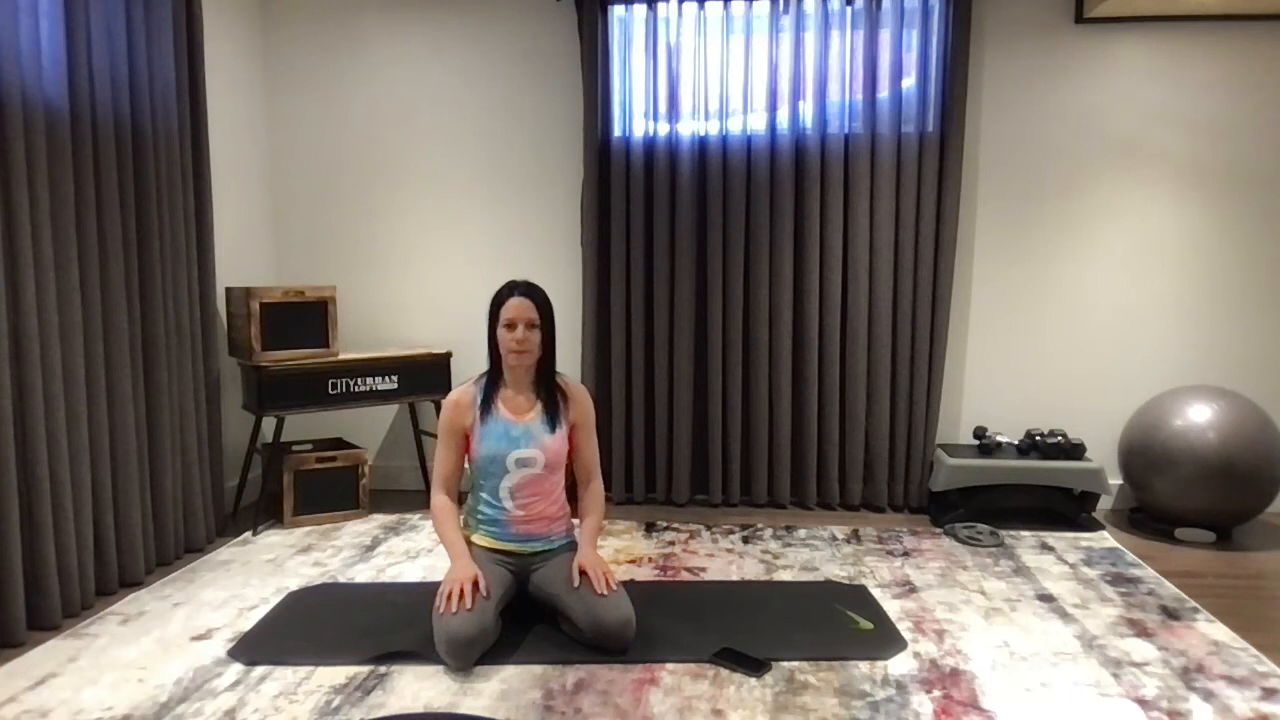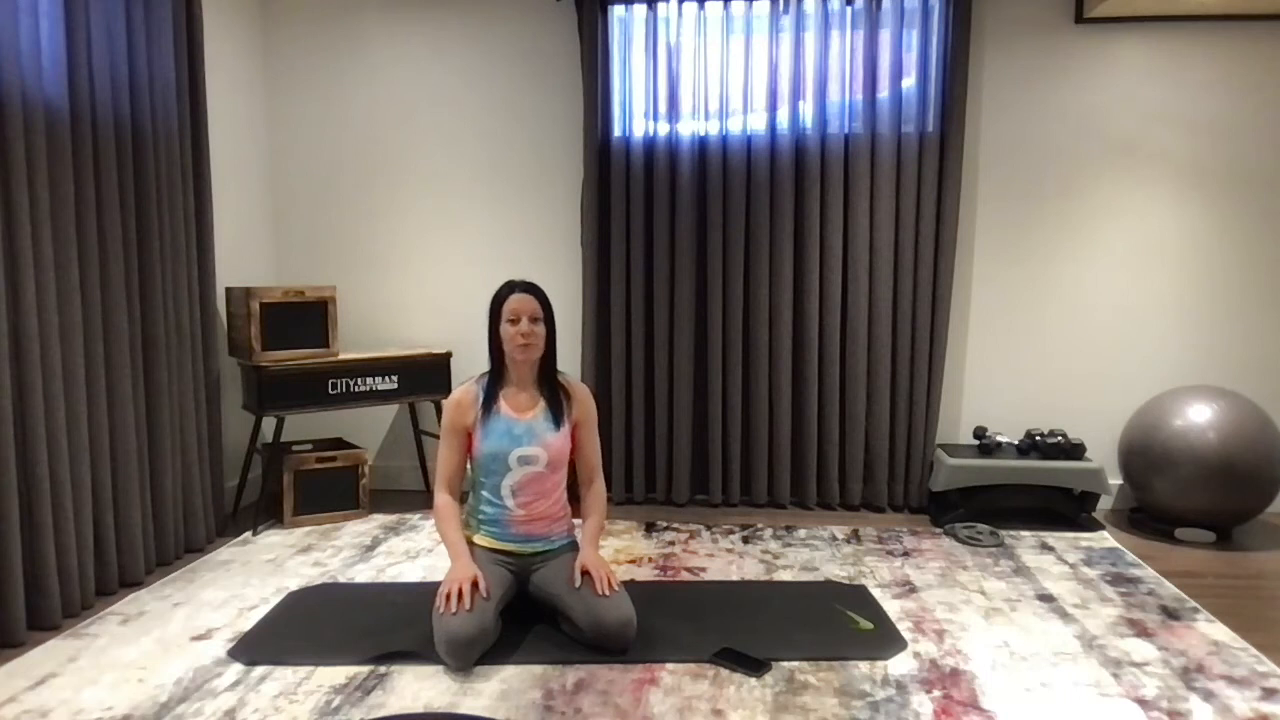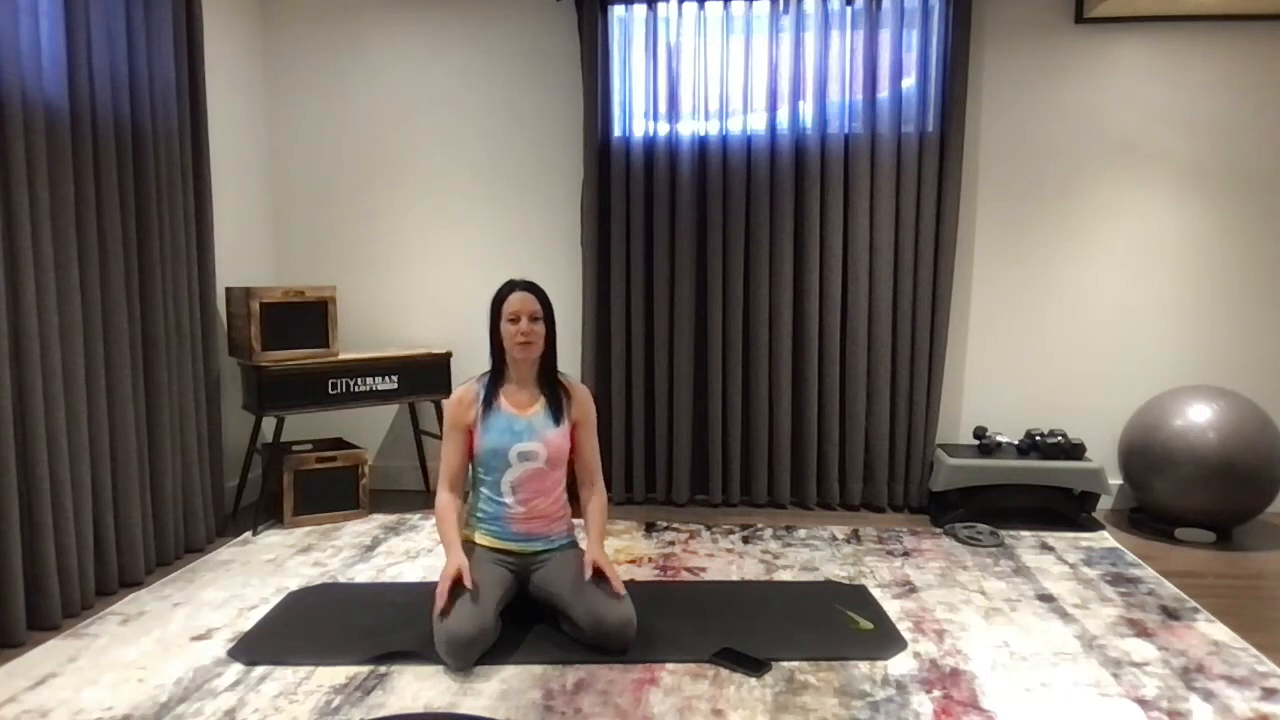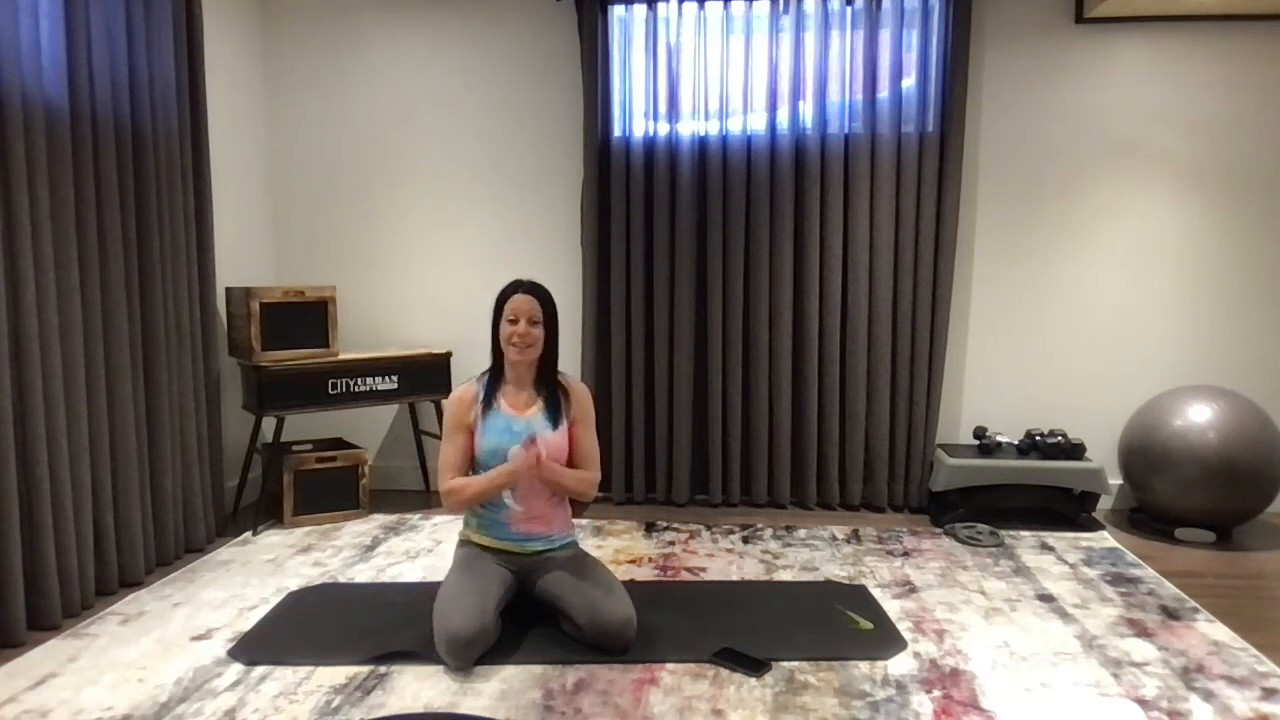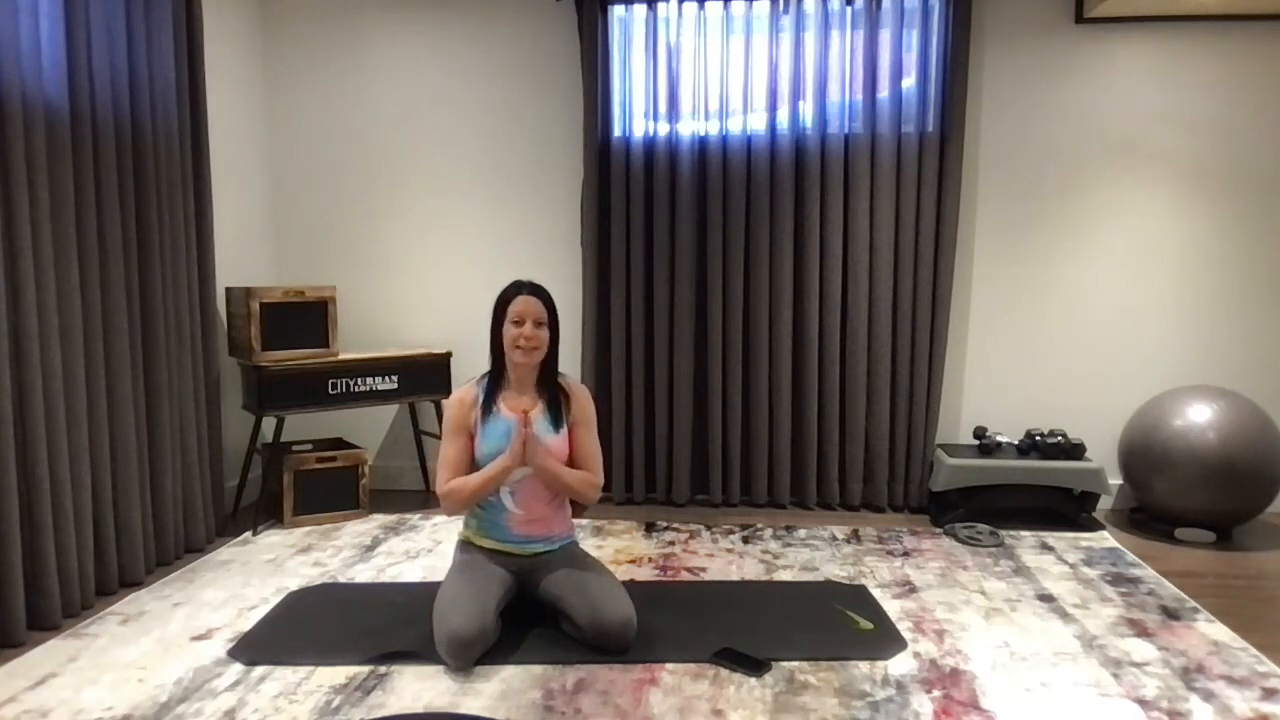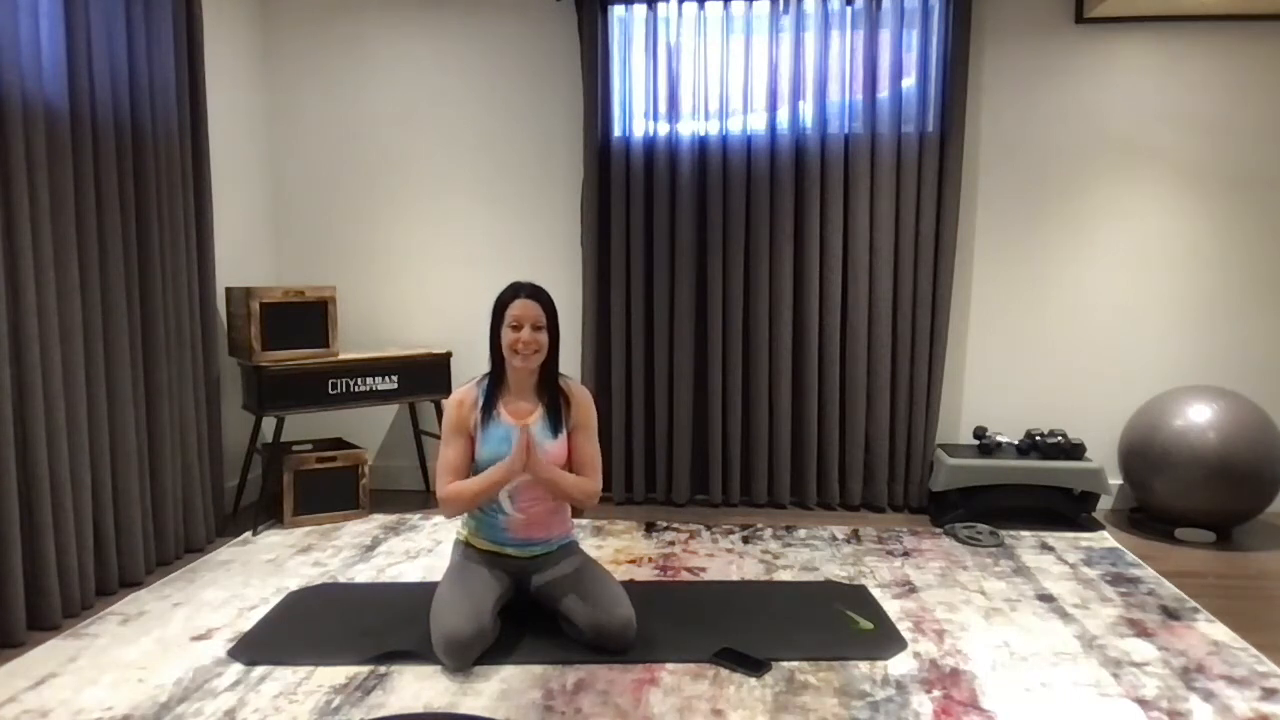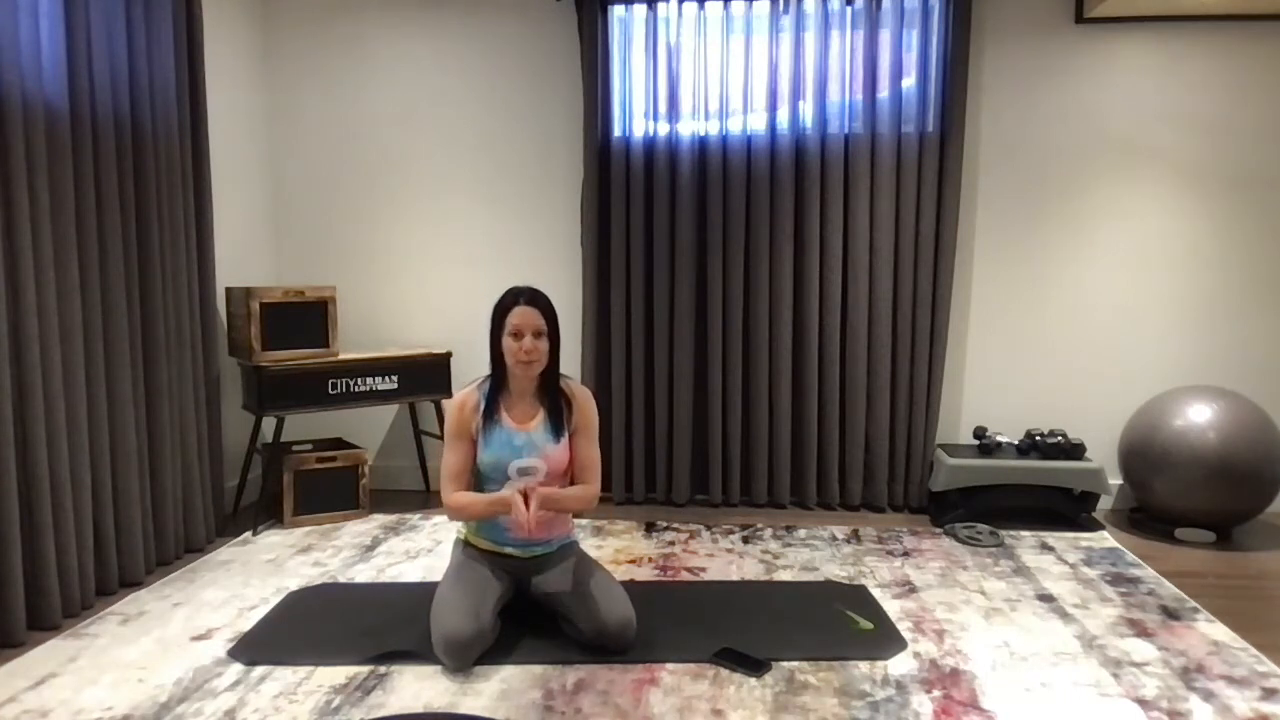
dt=0.7s
person 1, frame 1
left shoulder: (572, 398)
right shoulder: (463, 403)
left elbow: (590, 482)
right elbow: (443, 493)
left wrist: (588, 545)
right wrist: (460, 559)
left hip: (555, 547)
right hip: (487, 547)
left knee: (617, 627)
right knee: (458, 642)
left ankle: (537, 597)
right ankle: (497, 602)
person 1, frame 2
left shoulder: (575, 397)
right shoulder: (466, 402)
left elbow: (592, 481)
right elbow: (446, 492)
left wrist: (590, 546)
right wrist: (460, 559)
left hip: (556, 547)
right hip: (487, 548)
left knee: (618, 628)
right knee: (458, 643)
left ankle: (539, 598)
right ankle: (498, 601)
person 1, frame 3
left shoulder: (574, 397)
right shoulder: (468, 400)
left elbow: (591, 483)
right elbow: (449, 489)
left wrist: (596, 543)
right wrist: (454, 551)
left hip: (555, 547)
right hip: (487, 547)
left knee: (618, 628)
right knee: (458, 643)
left ankle: (535, 596)
right ankle: (501, 601)
person 1, frame 4
left shoulder: (573, 396)
right shoulder: (467, 399)
left elbow: (589, 484)
right elbow: (450, 493)
left wrist: (542, 466)
right wrist: (512, 470)
left hip: (556, 548)
right hip: (485, 547)
left knee: (618, 627)
right knee: (459, 642)
left ankle: (536, 596)
right ankle: (505, 599)
person 1, frame 5
left shoulder: (573, 397)
right shoulder: (467, 402)
left elbow: (592, 489)
right elbow: (449, 498)
left wrist: (539, 458)
right wrist: (509, 459)
left hip: (555, 549)
right hip: (485, 550)
left knee: (618, 628)
right knee: (459, 643)
left ankle: (535, 596)
right ankle: (504, 598)
person 1, frame 6
left shoulder: (574, 400)
right shoulder: (465, 403)
left elbow: (590, 492)
right elbow: (447, 500)
left wrist: (538, 467)
right wrist: (509, 466)
left hip: (555, 550)
right hip: (483, 551)
left knee: (618, 629)
right knee: (456, 644)
left ankle: (538, 597)
right ankle: (502, 600)
person 1, frame 7
left shoulder: (576, 401)
right shoulder: (467, 406)
left elbow: (589, 494)
right elbow: (453, 501)
left wrist: (541, 496)
right wrist: (507, 500)
left hip: (555, 550)
right hip: (484, 550)
left knee: (618, 628)
right knee: (455, 644)
left ankle: (531, 595)
right ankle: (504, 599)
